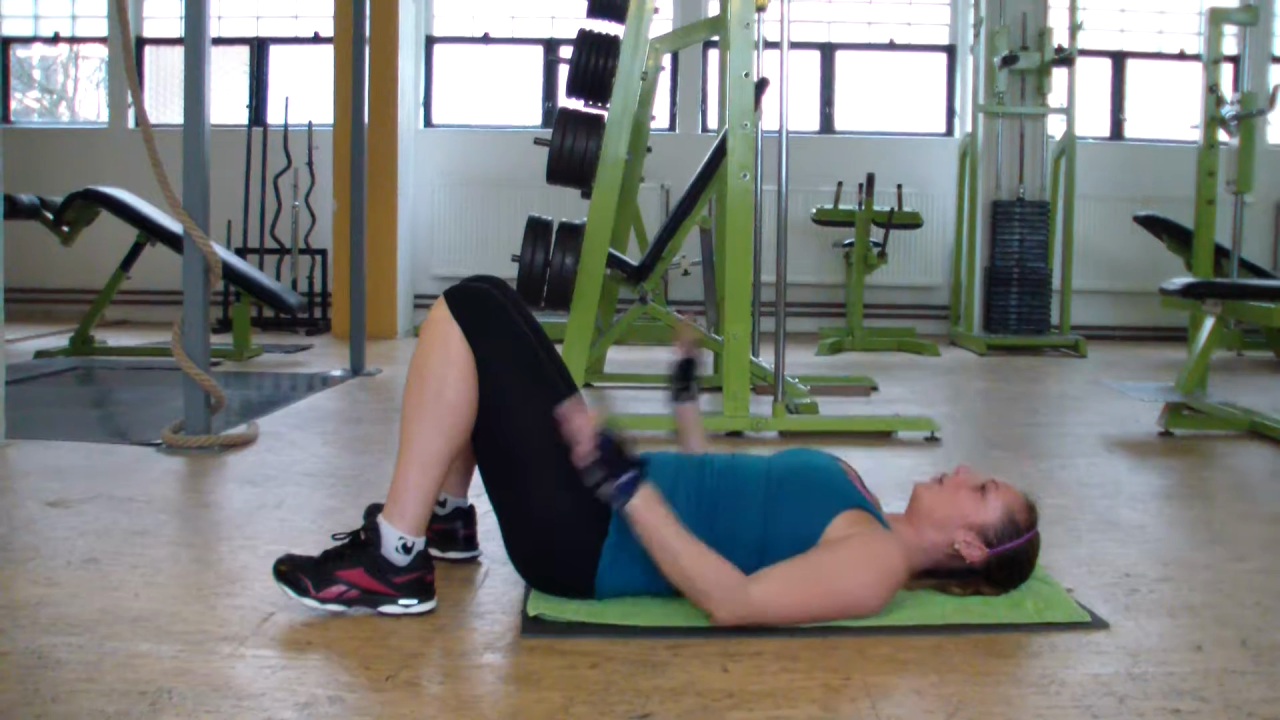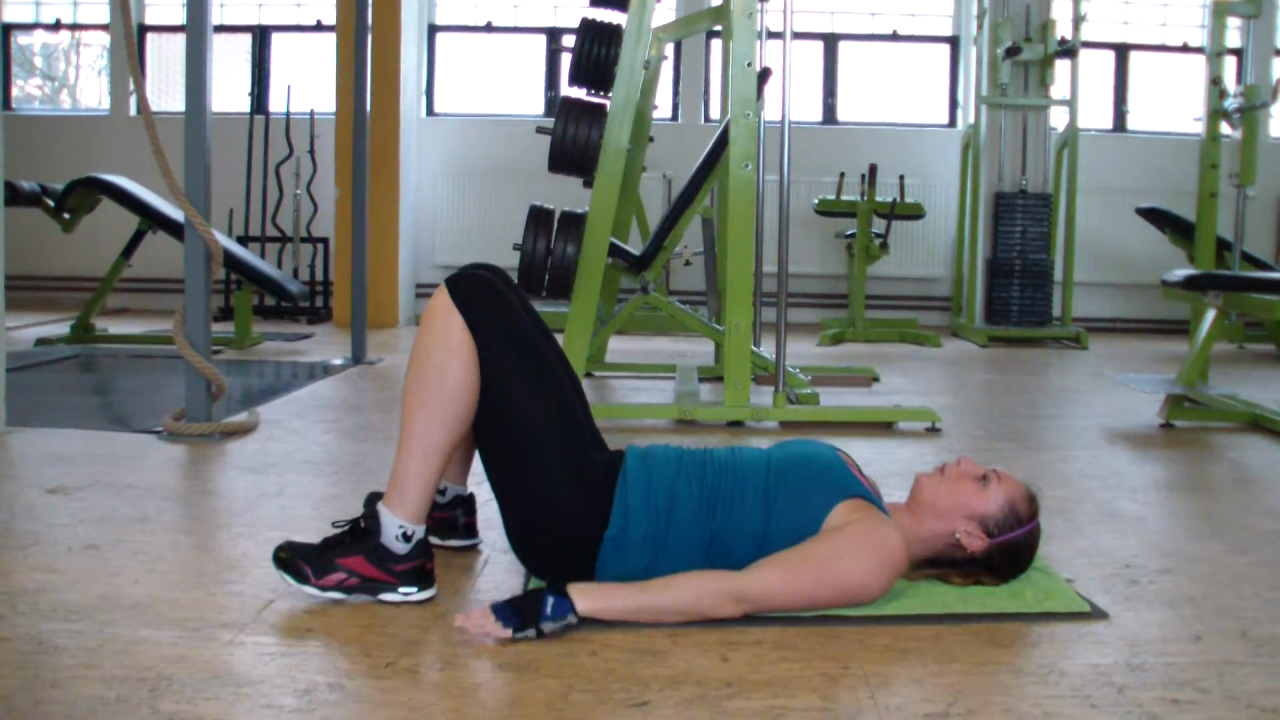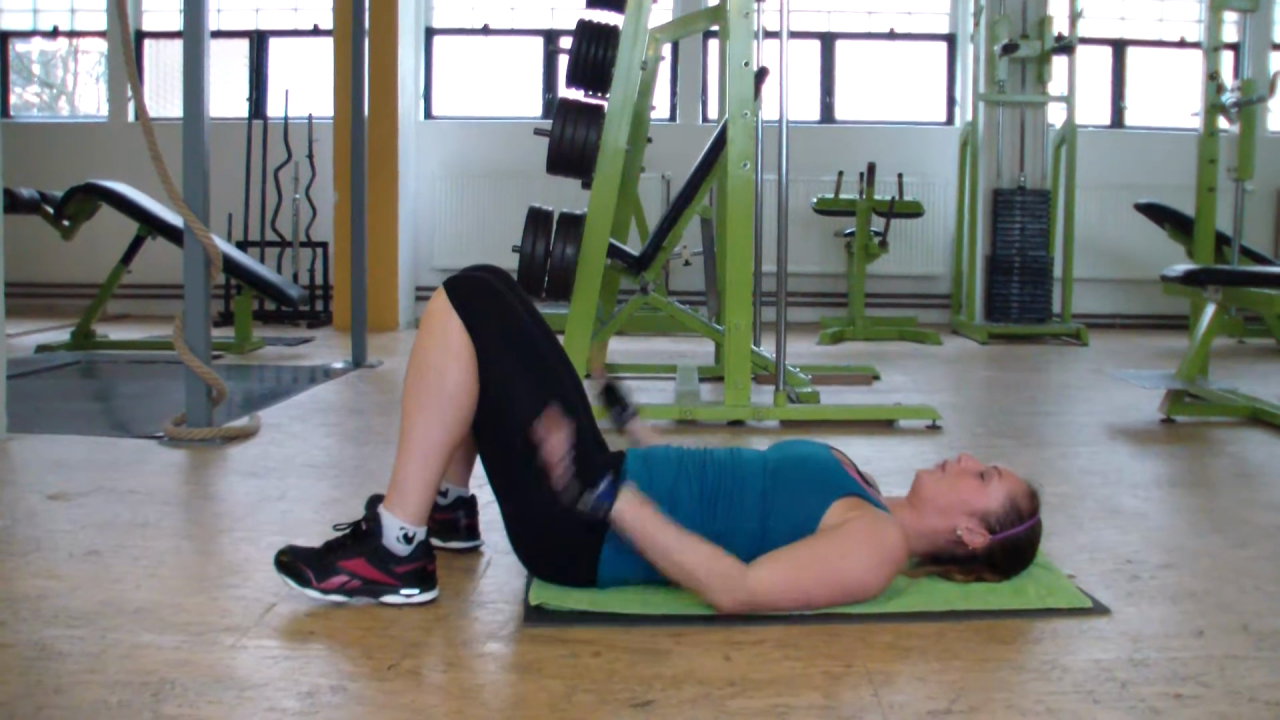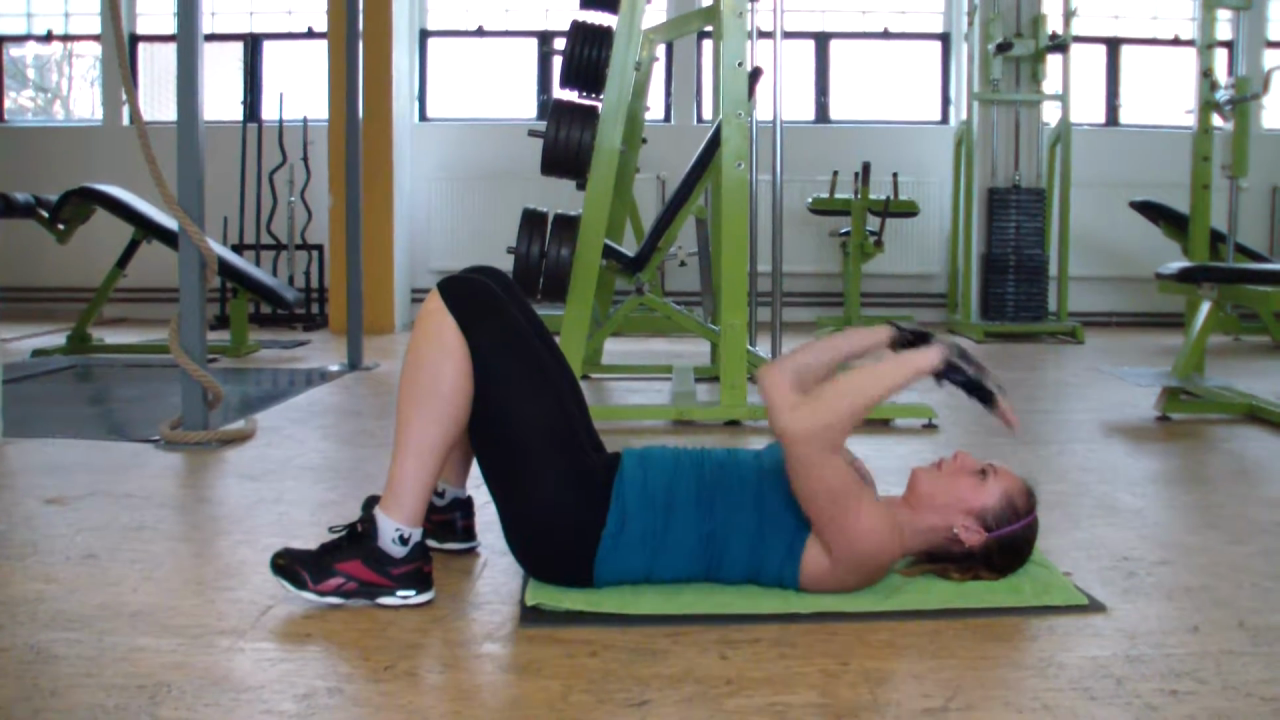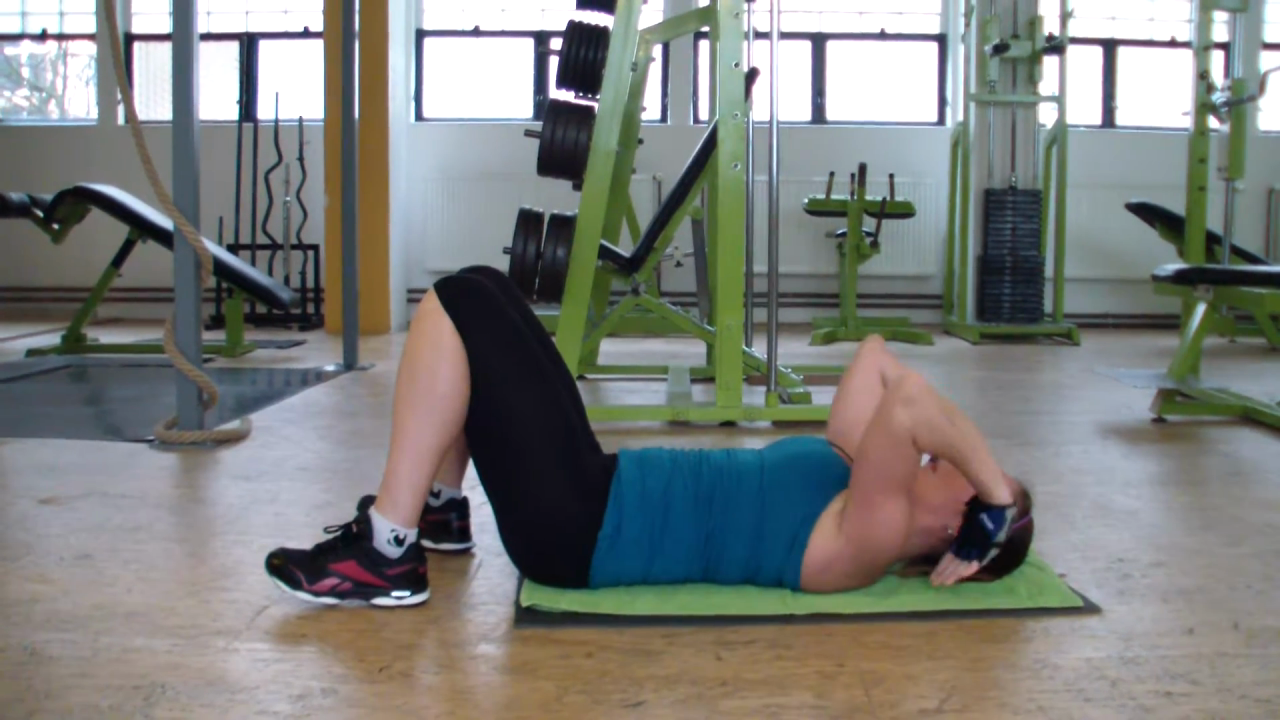
dt=0.4s
person 1, frame 1
left shoulder: (875, 565)
right shoulder: (864, 520)
left elbow: (730, 598)
left wrist: (625, 486)
right wrist: (685, 398)
left hip: (581, 543)
right hip: (605, 508)
left knee: (464, 314)
right knee: (482, 299)
left ankle: (394, 563)
right ankle: (444, 519)
person 1, frame 2
left shoulder: (875, 552)
right shoulder: (865, 508)
left elbow: (732, 593)
left wrist: (565, 602)
left hip: (584, 526)
right hip: (611, 486)
left knee: (466, 303)
right knee: (480, 288)
left ankle: (393, 552)
right ankle: (444, 509)
person 1, frame 3
left shoulder: (875, 550)
right shoulder: (865, 506)
left elbow: (736, 587)
left wrist: (608, 495)
right wrist: (629, 422)
left hip: (582, 525)
right hip: (606, 490)
left knee: (465, 304)
right knee: (482, 289)
left ankle: (394, 554)
right ankle: (446, 510)
person 1, frame 4
left shoulder: (868, 541)
right shoulder: (857, 499)
left elbow: (792, 419)
right elbow: (778, 386)
left wrist: (923, 361)
right wrist: (895, 340)
left hip: (581, 532)
right hip: (605, 492)
left knee: (460, 305)
right knee: (481, 288)
left ankle: (390, 554)
right ankle: (443, 511)
person 1, frame 5
left shoulder: (872, 541)
right shoulder: (858, 491)
left elbow: (903, 406)
right elbow: (871, 356)
left wrist: (995, 488)
right wrist: (964, 434)
left hip: (578, 533)
right hip: (601, 493)
left knee: (457, 305)
right knee: (478, 289)
left ankle: (387, 553)
right ankle: (440, 511)
